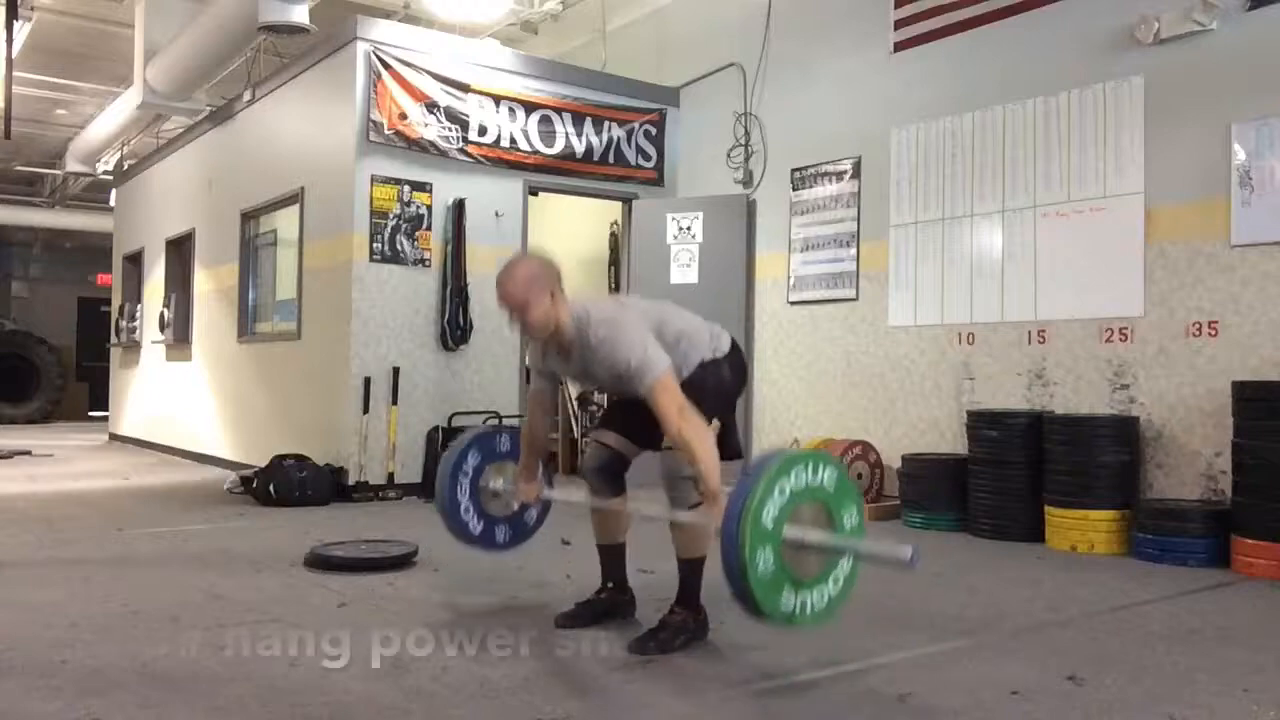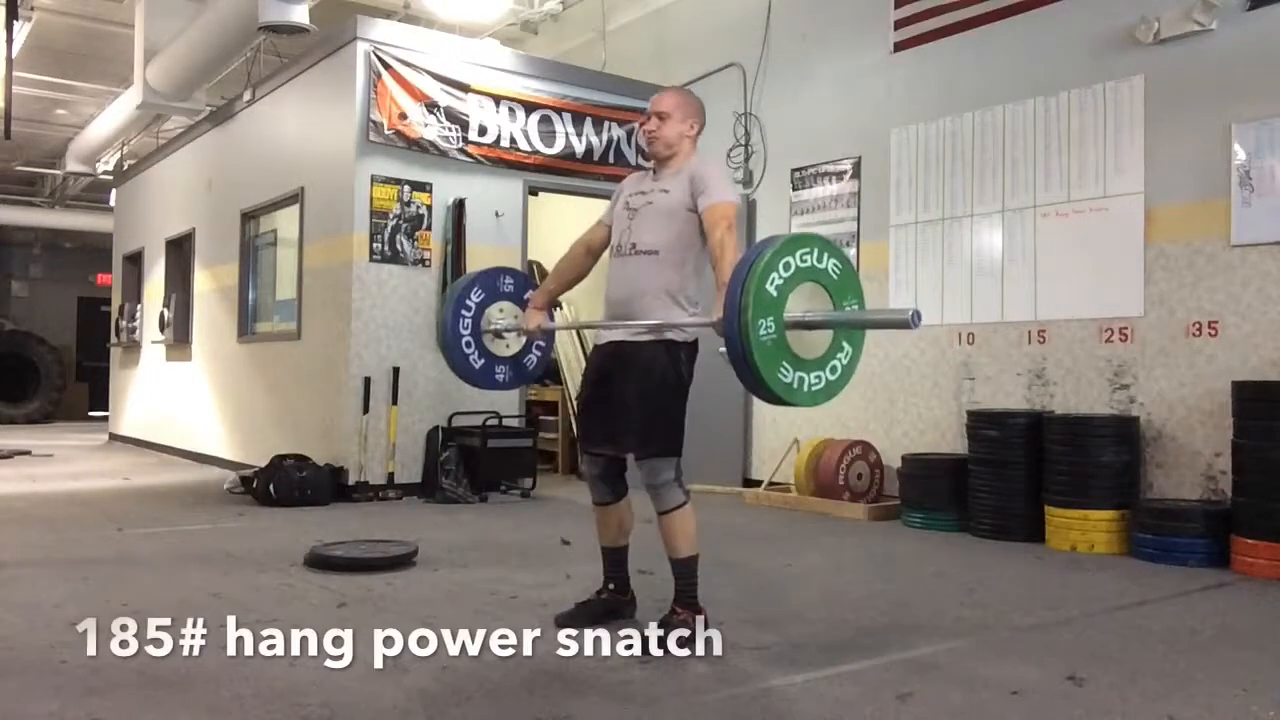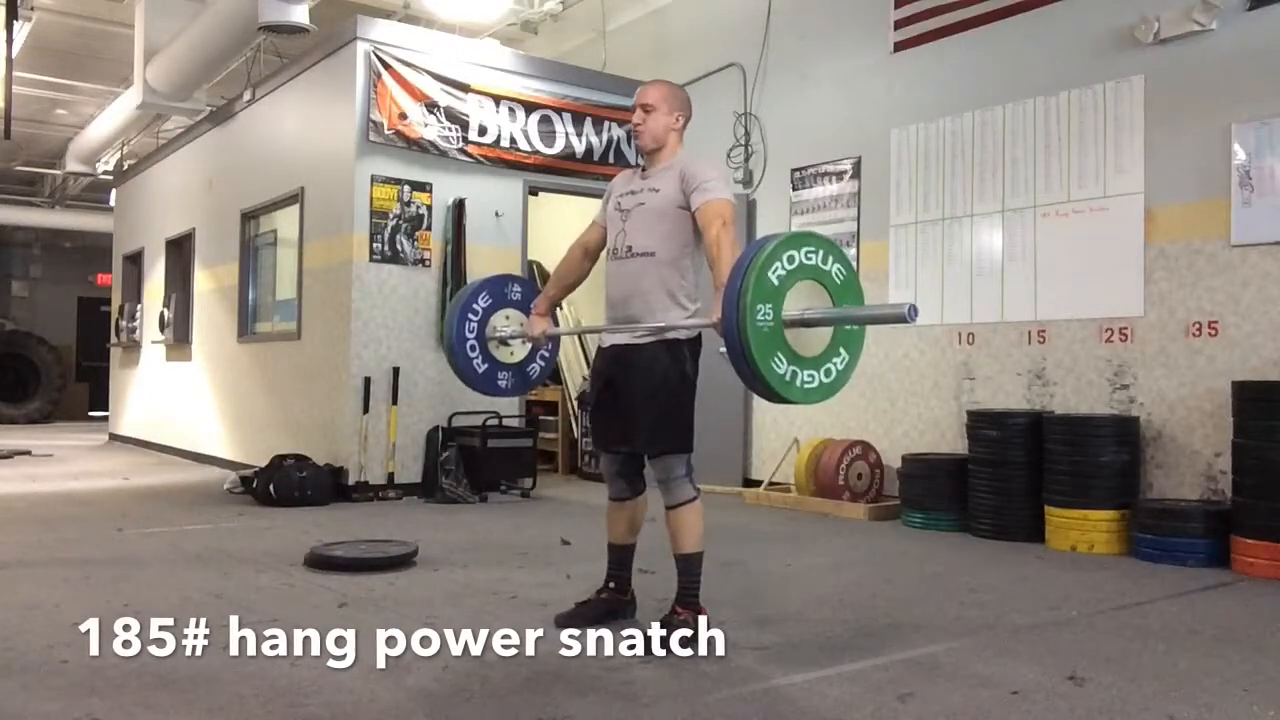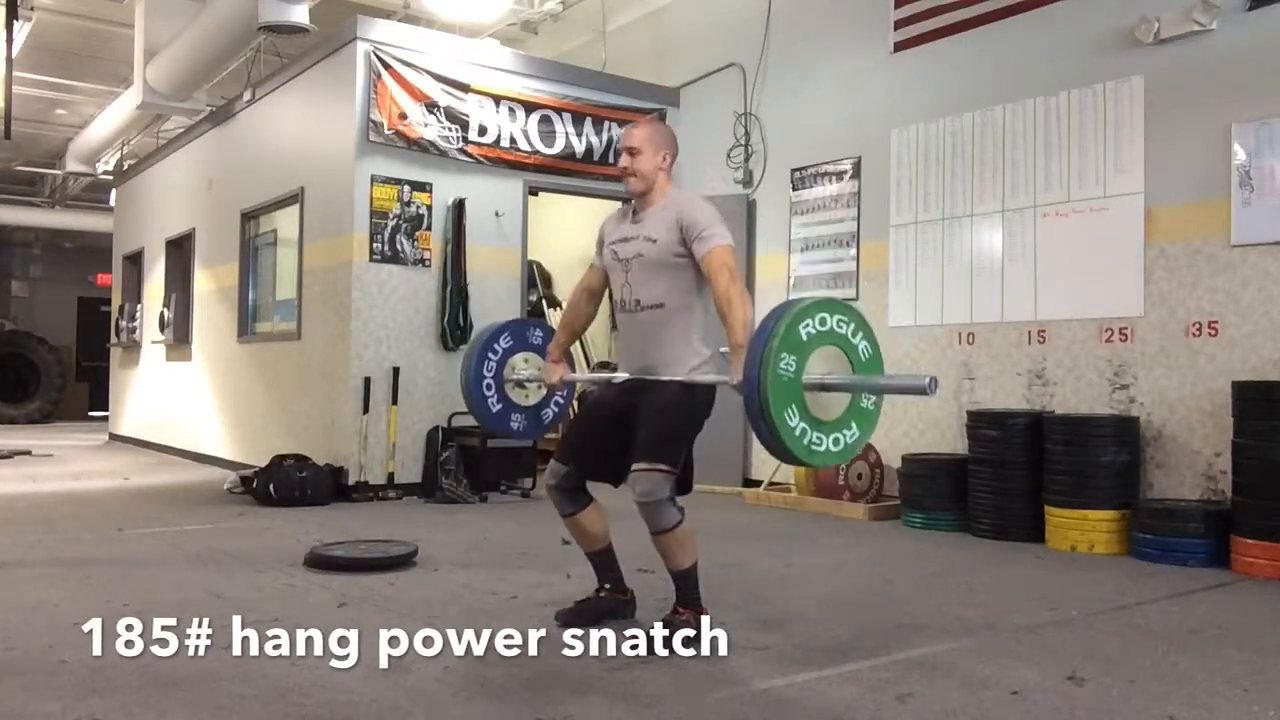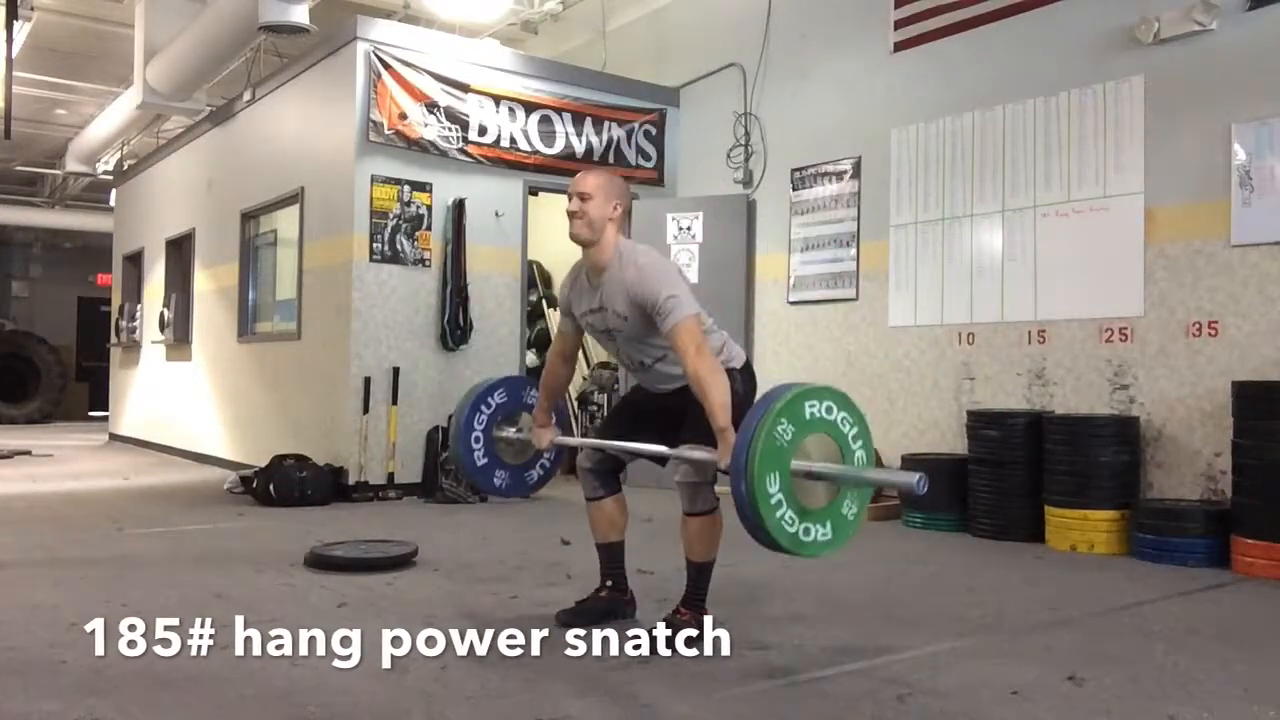
dt=0.7s
person 1, frame 1
left shoulder: (612, 333)
right shoulder: (544, 348)
left elbow: (680, 418)
right elbow: (538, 416)
left wrist: (716, 498)
right wrist: (527, 476)
left hip: (709, 364)
left knee: (678, 464)
right knee: (598, 461)
left ankle: (688, 611)
right ankle: (615, 590)
person 1, frame 2
left shoulder: (704, 176)
right shoulder: (632, 186)
left elbow: (723, 232)
right elbow: (589, 246)
left wrist: (728, 299)
right wrist: (539, 301)
left hip: (662, 343)
right hip: (610, 342)
left knee: (659, 473)
right knee: (599, 468)
left ankle: (688, 609)
right ankle: (616, 591)
person 1, frame 3
left shoulder: (695, 175)
right shoulder: (620, 185)
left elbow: (719, 230)
right elbow: (584, 250)
left wrist: (725, 298)
right wrist: (541, 308)
left hip: (666, 344)
right hip: (615, 345)
left knee: (672, 472)
right knee: (619, 472)
left ankle: (689, 608)
right ankle: (617, 591)
person 1, frame 4
left shoulder: (690, 213)
right shoulder: (614, 226)
left elbow: (727, 281)
right elbow: (586, 296)
left wrist: (742, 354)
right wrist: (555, 355)
left hip: (683, 381)
right hip: (628, 380)
left knee: (650, 487)
right knee: (561, 477)
left ankle: (691, 609)
right ankle: (613, 591)
person 1, frame 5
left shoulder: (647, 272)
right shoulder: (574, 284)
left elbow: (697, 357)
right elbow: (562, 356)
left wrist: (726, 438)
right wrist: (542, 418)
left hip: (720, 377)
right hip: (656, 386)
left knee: (691, 474)
right knee: (594, 462)
left ankle: (694, 612)
right ankle: (614, 591)
